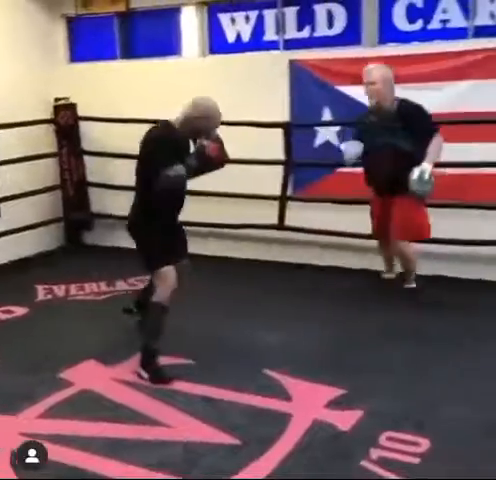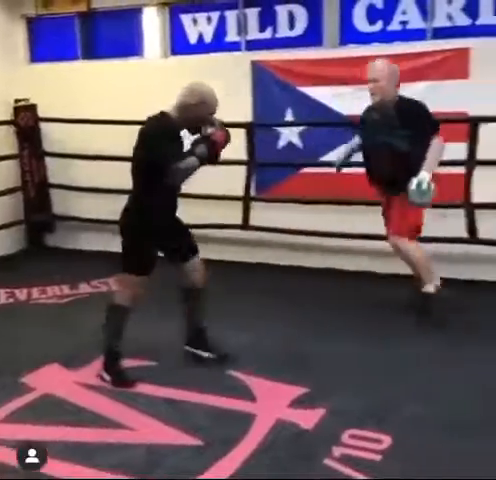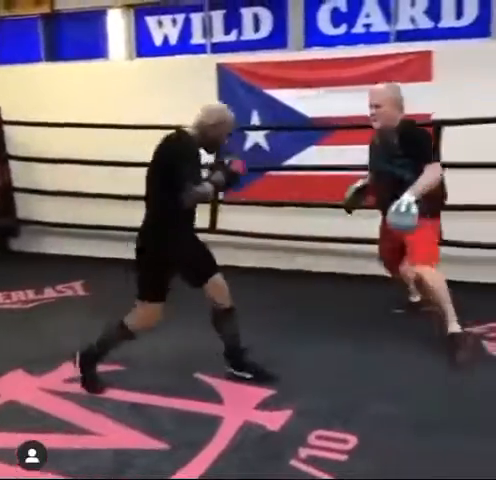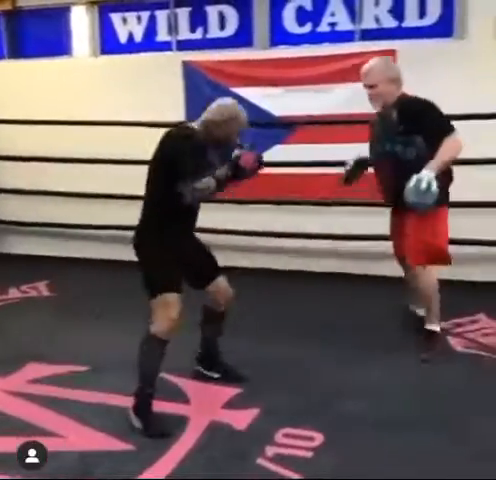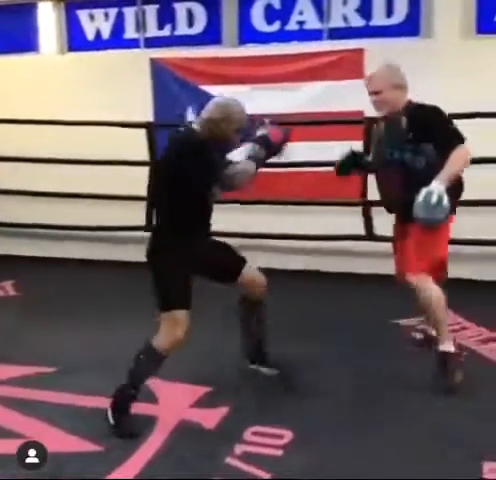
dt=0.2s
person 1, frame 1
left shoulder: (180, 137)
right shoulder: (160, 136)
left elbow: (178, 173)
right elbow: (163, 180)
left wrist: (205, 159)
right wrist: (198, 160)
left hip: (167, 218)
right hip: (148, 221)
left knee: (169, 273)
right knee: (168, 284)
left ankle: (142, 309)
right ankle: (147, 361)
person 1, frame 2
left shoulder: (171, 128)
right shoulder: (158, 128)
right elbow: (176, 175)
left wrist: (202, 148)
right wrist: (206, 148)
left hip: (165, 217)
right hip: (141, 220)
left knee: (196, 273)
right knee: (130, 291)
left ankle: (196, 340)
right ankle: (110, 361)
person 1, frame 3
left shoulder: (186, 146)
right shoulder: (178, 146)
right elbow: (189, 196)
left wrist: (217, 176)
right wrist: (223, 178)
left hip: (181, 236)
right hip: (158, 241)
left knee: (222, 296)
right knee: (147, 318)
left ankle: (238, 362)
right ankle: (90, 358)
person 1, frame 4
left shoulder: (197, 144)
right shoulder: (181, 140)
right elbow: (190, 193)
left wrist: (231, 167)
right wrist: (232, 171)
left hip: (181, 236)
right hip: (156, 240)
left knee: (221, 296)
right knee: (168, 318)
left ankle: (207, 362)
right ankle: (142, 402)
person 1, frame 5
left shoulder: (199, 146)
right shoulder: (188, 144)
left elbow: (212, 188)
right elbow: (235, 180)
left wrist: (252, 154)
right wrist: (262, 147)
left hip: (197, 238)
right hip: (172, 248)
left knee: (256, 284)
right knee: (175, 333)
left ankle: (256, 354)
right ankle: (121, 402)
person 2, frame 1
left shoulder: (410, 111)
right shoulder: (366, 117)
left elbow: (436, 138)
right elbow: (360, 145)
left wrist: (427, 163)
right wrist: (353, 151)
left hip: (407, 188)
right hip: (381, 188)
left knee: (400, 240)
right knee: (383, 237)
left ankle: (410, 282)
right ankle: (389, 272)
person 2, frame 2
left shoulder: (411, 108)
right shoulder: (370, 112)
left elbow: (436, 141)
right elbow: (364, 139)
left wrist: (426, 172)
right wrist: (349, 148)
left hip: (406, 186)
right hip: (386, 186)
left knee: (400, 240)
right knee: (397, 239)
left ankle: (430, 288)
right ankle: (427, 285)
person 2, frame 3
left shoulder: (414, 134)
right shoulder: (378, 138)
left elbow: (434, 170)
left wrist: (410, 195)
right wrist: (362, 185)
left hip: (420, 213)
right hip: (393, 212)
left knee: (424, 269)
right knee: (391, 259)
left ankle: (455, 330)
right ankle: (414, 295)
person 2, frame 4
left shoulder: (418, 108)
right shoulder: (379, 120)
left elbow: (453, 142)
left wrist: (430, 171)
right wrist: (364, 163)
right hip: (400, 201)
left knee: (419, 262)
right knee: (407, 260)
left ankle: (433, 328)
right ankle: (421, 309)
person 2, frame 5
left shoulder: (426, 115)
right shoulder: (381, 127)
left elbow: (462, 152)
left wrist: (440, 182)
right wrist: (361, 163)
left hip: (429, 211)
right hip: (404, 212)
left knee: (418, 276)
right knee: (408, 274)
left ankle: (449, 350)
right ankle: (432, 329)
